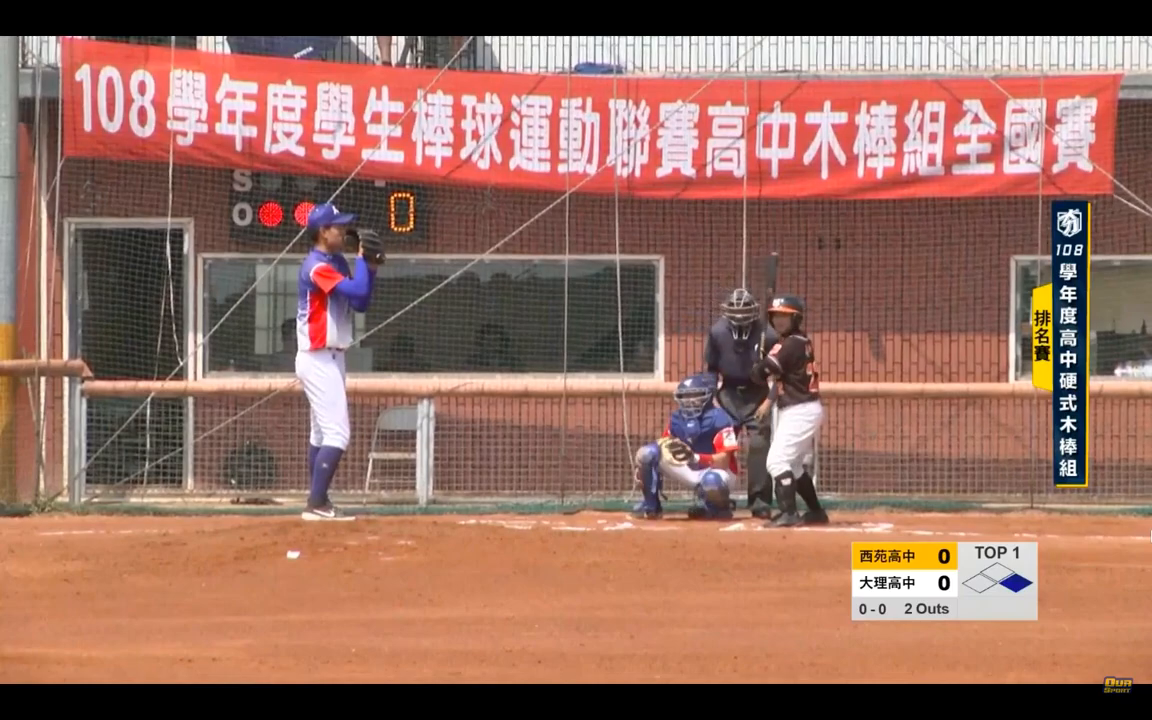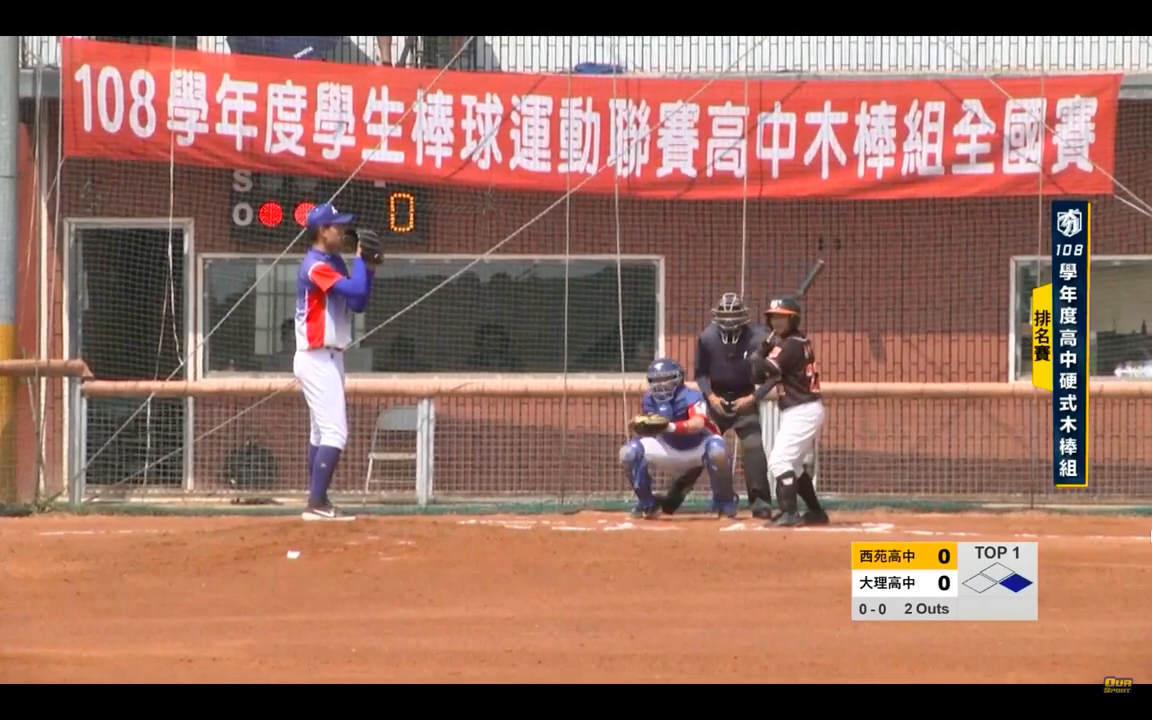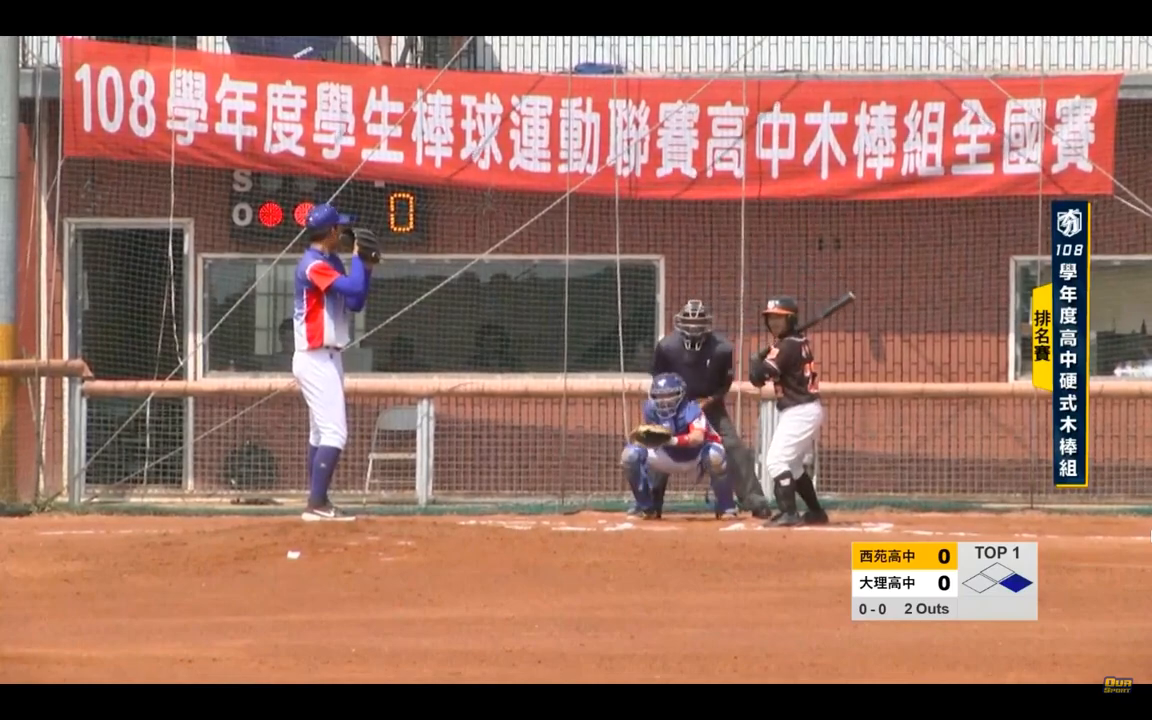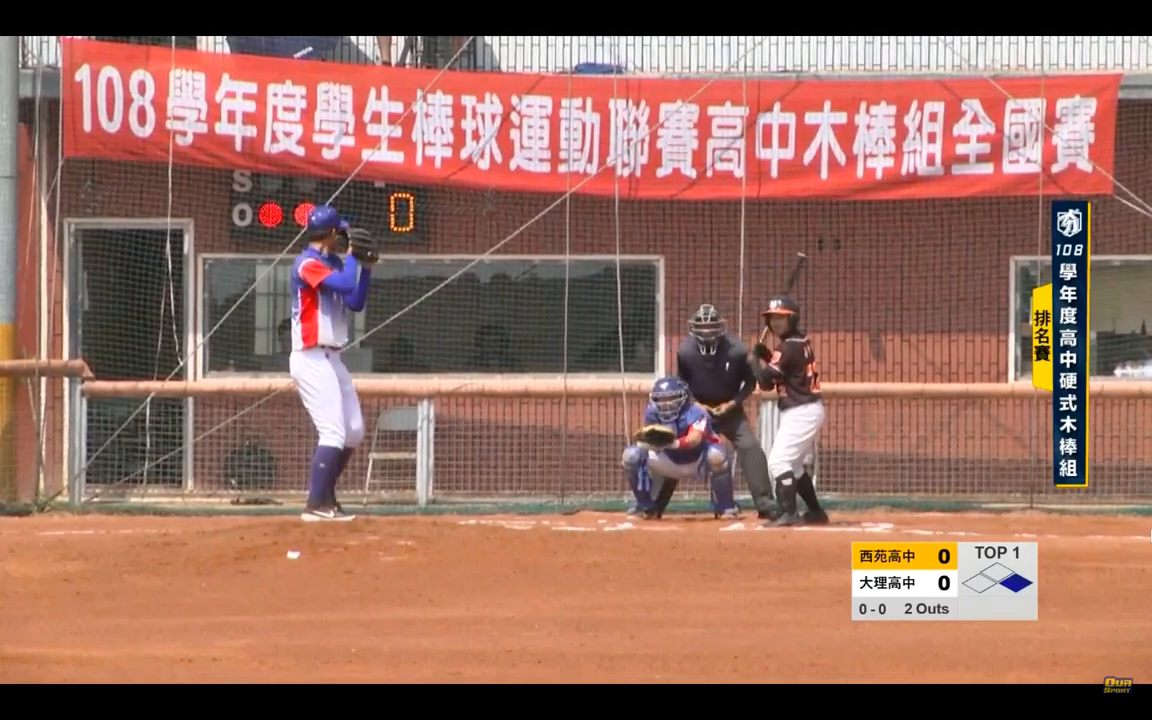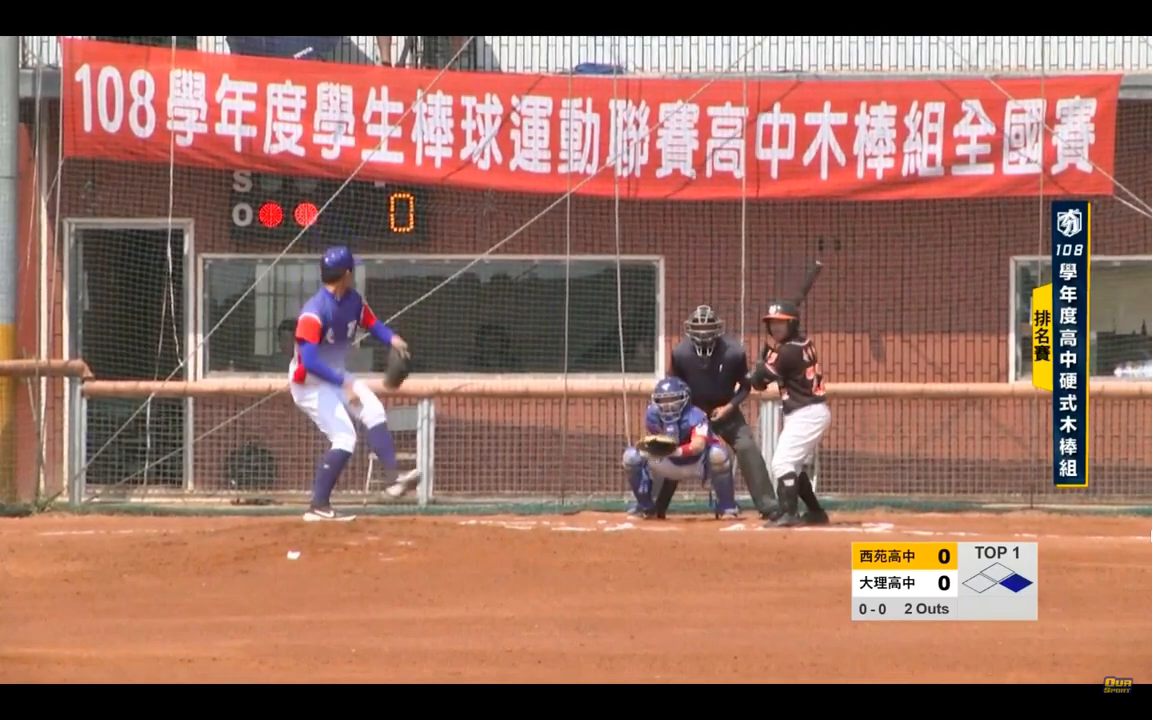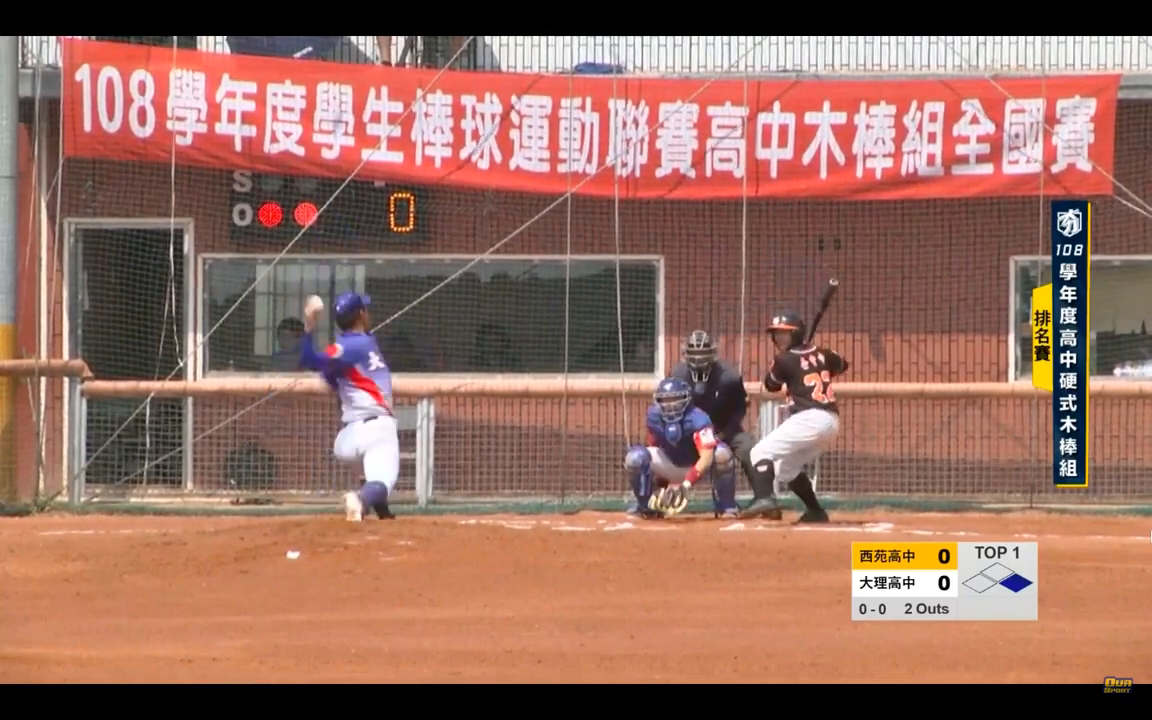
dt=0.4s
person 1, frame 1
left shoulder: (338, 263)
right shoulder: (317, 266)
left elbow: (361, 304)
right elbow: (358, 291)
left wrist: (371, 268)
right wrist: (361, 259)
left hip: (330, 359)
right hip: (319, 361)
left knee: (322, 433)
right knee: (337, 434)
left ankle: (319, 502)
right ankle: (316, 505)
person 1, frame 2
left shoulder: (335, 263)
right shoulder: (315, 265)
left elbow: (358, 304)
right elbow: (356, 290)
left wrist: (370, 268)
right wrist: (359, 258)
left hip: (330, 359)
right hip: (317, 360)
left knee: (321, 433)
right knee: (334, 433)
left ankle: (318, 502)
right ankle: (316, 504)
person 1, frame 3
left shoulder: (332, 263)
right shoulder: (313, 264)
left elbow: (356, 303)
right elbow: (354, 288)
left wrist: (366, 267)
right wrist: (357, 257)
left hip: (328, 358)
right hip: (316, 360)
left knee: (321, 433)
right knee: (334, 433)
left ankle: (319, 502)
right ankle: (316, 505)
person 1, frame 4
left shoulder: (335, 263)
right shoulder: (307, 263)
left elbow: (356, 303)
right elbow: (342, 285)
left wrist: (365, 268)
right wrist: (351, 256)
left hip: (333, 359)
right hip: (311, 360)
left knee: (353, 432)
right knee: (334, 432)
left ankle: (325, 492)
right ankle: (316, 505)
person 1, frame 5
left shoulder: (352, 300)
right shoulder: (314, 311)
left elbow: (374, 325)
right elbow: (307, 359)
left wrist: (393, 339)
right wrist: (345, 384)
left hip: (338, 379)
right hip: (310, 386)
left knee: (373, 412)
right knee: (345, 438)
left ankle: (395, 475)
right ankle: (318, 507)
person 1, frame 6
left shoulder: (357, 341)
right shoulder: (351, 345)
right elbow: (309, 359)
right wrist: (309, 327)
left hip: (349, 438)
left ankle: (380, 508)
person 2, frame 1
left shoulder: (789, 343)
right shoulder: (801, 341)
left elbow: (760, 373)
right elbow: (782, 367)
left wrist: (762, 358)
right wrist: (769, 357)
left hip: (799, 412)
right hip: (805, 410)
left knee: (777, 461)
right knee: (793, 464)
left ankle: (788, 513)
right ankle: (815, 511)
person 2, frame 2
left shoulder: (789, 345)
right shoulder: (800, 341)
left elbow: (760, 374)
right elbow: (782, 370)
left wrist: (759, 353)
right wrist: (768, 353)
left hip: (801, 412)
right hip: (806, 410)
left knee: (779, 461)
right knee: (793, 464)
left ankle: (789, 513)
right ankle: (815, 511)
person 2, frame 3
left shoulder: (786, 346)
right shoulder: (800, 341)
left elbow: (757, 377)
left wrist: (758, 358)
right wrist: (768, 358)
left hip: (798, 412)
right hip: (808, 410)
left knee: (776, 461)
right knee: (793, 465)
left ankle: (788, 513)
right ankle: (815, 512)
person 2, frame 4
left shoulder: (788, 347)
right shoulder: (801, 341)
left elbow: (766, 382)
right elbow: (783, 369)
left wrist: (754, 359)
right wrist: (765, 355)
left hip: (800, 412)
right hip: (808, 410)
left knee: (779, 462)
right knee: (793, 464)
left ankle: (788, 514)
right ankle: (815, 512)
person 2, frame 5
left shoulder: (785, 351)
right shoulder: (805, 344)
left elbow: (758, 381)
left wrist: (765, 359)
left hip: (806, 414)
right hip: (815, 413)
left knee: (782, 463)
right knee: (792, 465)
left ankle: (788, 514)
right ankle: (816, 512)
person 2, frame 6
left shoulder: (785, 359)
right shoulder: (820, 352)
left elbow: (771, 385)
right elbow: (842, 364)
left hip: (810, 418)
right hip: (830, 421)
left knee: (762, 451)
right knee: (788, 467)
left ankle: (763, 498)
right ankle: (816, 511)
person 3, frame 1
left shoulder: (768, 335)
right shoulder: (717, 332)
right elbow: (712, 368)
left wrist: (770, 400)
right wrist: (714, 397)
left hip: (757, 396)
right hip: (728, 395)
left knee: (759, 446)
left ankle: (759, 501)
person 3, frame 2
left shoulder: (758, 339)
right shoulder: (706, 337)
right elbow: (700, 372)
left wrist: (753, 398)
right wrist: (710, 395)
left hip: (745, 401)
right hip: (714, 399)
left knee: (753, 448)
left ankle: (760, 501)
right ankle: (673, 498)
person 3, frame 3
left shoulder: (722, 348)
right shoulder: (667, 345)
left elbow: (726, 381)
right elbow: (658, 376)
left wrist: (710, 400)
left hip: (710, 404)
left knee: (734, 447)
left ankle: (754, 500)
person 3, frame 4
left shoulder: (738, 350)
right shoulder: (686, 350)
left elbow: (750, 383)
right elbow: (682, 384)
left wrist: (732, 403)
right wrist: (695, 404)
left hip: (731, 409)
left knee: (750, 448)
left ankle: (765, 504)
right ankle: (654, 505)
person 3, frame 5
left shoulder: (734, 351)
right shoulder: (681, 352)
left elbow: (745, 386)
left wrist: (730, 407)
left hip: (726, 411)
left knee: (748, 450)
left ankle: (768, 506)
person 3, frame 6
left shoulder: (730, 376)
right shoulder: (679, 375)
left elbow: (741, 407)
left wrist: (724, 433)
left hip: (724, 427)
left knee: (751, 452)
left ankle: (768, 504)
person 4, frame 1
left shoulder: (718, 418)
right shoulder: (677, 417)
left elbow: (724, 459)
left wrist: (695, 458)
left hip: (716, 470)
right hip: (688, 470)
left knee: (711, 482)
right knee: (646, 453)
left ankle: (720, 508)
right ankle: (652, 507)
person 4, frame 2
left shoulder: (691, 396)
right shoulder: (649, 399)
left elbow: (698, 424)
left wrist: (670, 427)
left hip: (700, 445)
right hip: (669, 447)
left knee: (717, 452)
right knee: (628, 453)
left ankle: (725, 504)
right ankle: (647, 506)
person 4, frame 3
left shoulder: (692, 410)
right shoulder: (651, 409)
left elbow: (698, 438)
left wrist: (673, 440)
left hip: (698, 456)
right hip: (670, 456)
left knee: (715, 456)
right knee: (630, 454)
left ankle: (725, 507)
right ankle: (646, 507)
person 4, frame 4
left shoulder: (694, 413)
right shoulder: (652, 413)
left elbow: (694, 439)
left wrist: (674, 444)
left hip: (699, 462)
right hip: (670, 461)
left knee: (716, 454)
right knee: (631, 455)
left ankle: (725, 507)
right ankle: (645, 507)
person 4, frame 5
left shoulder: (695, 416)
right shoulder: (652, 415)
left elbow: (698, 445)
left wrist: (677, 451)
left hip: (698, 464)
right hip: (669, 464)
left knee: (718, 454)
right knee: (631, 456)
left ankle: (726, 507)
right ankle: (646, 508)
person 4, frame 6
left shoulder: (698, 419)
right shoulder: (654, 416)
left elbow: (707, 457)
right elbow: (652, 448)
left wrist: (686, 484)
left hip: (698, 465)
right hip: (670, 464)
left knee: (721, 453)
right knee: (634, 458)
left ankle: (726, 506)
right ankle: (646, 506)
